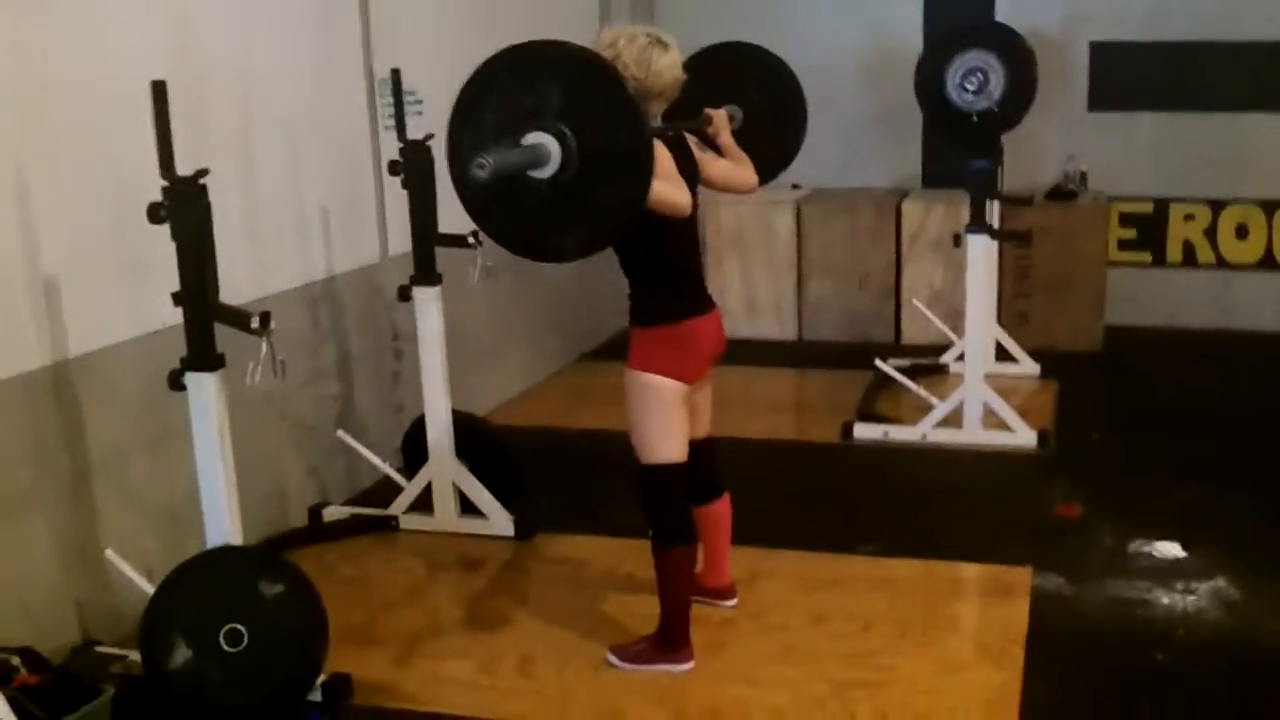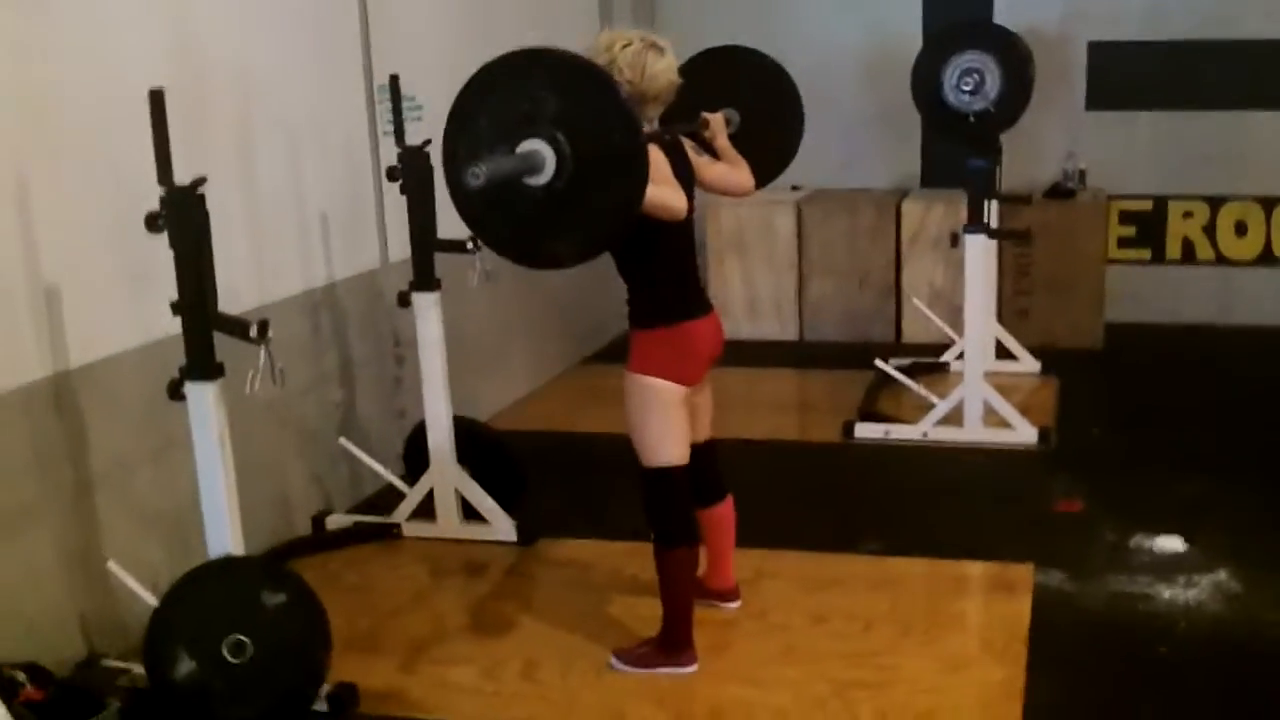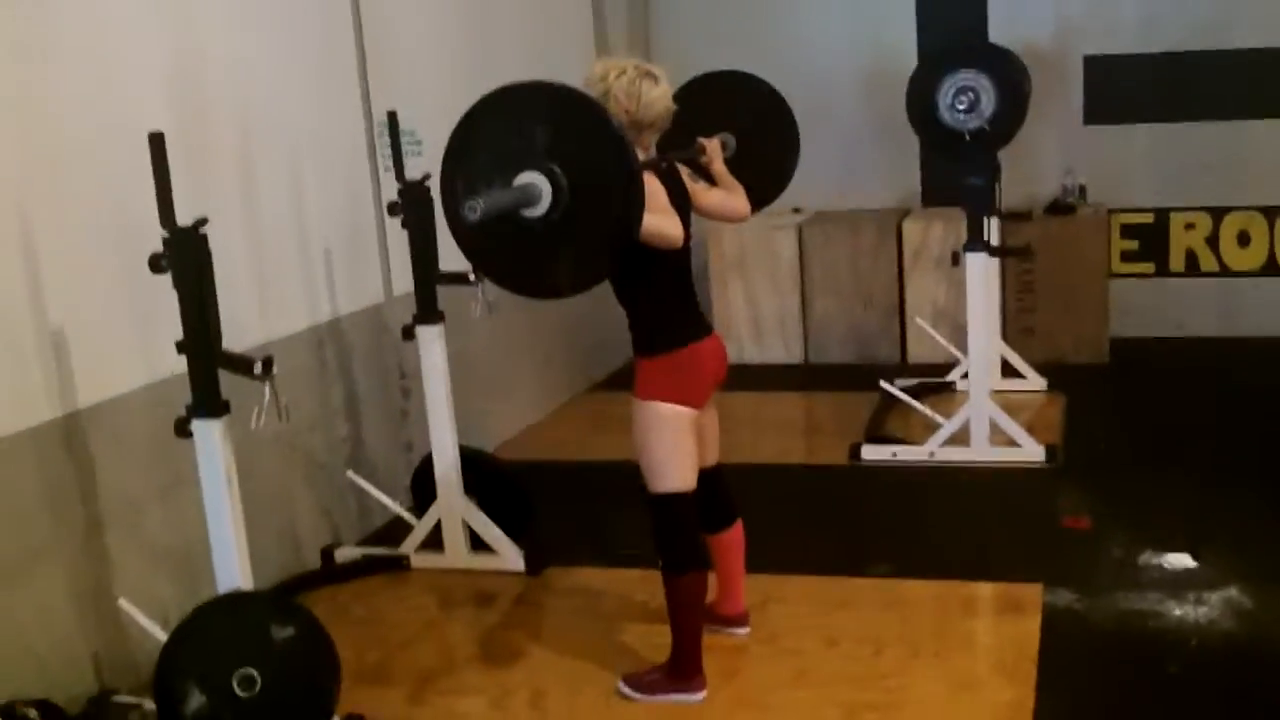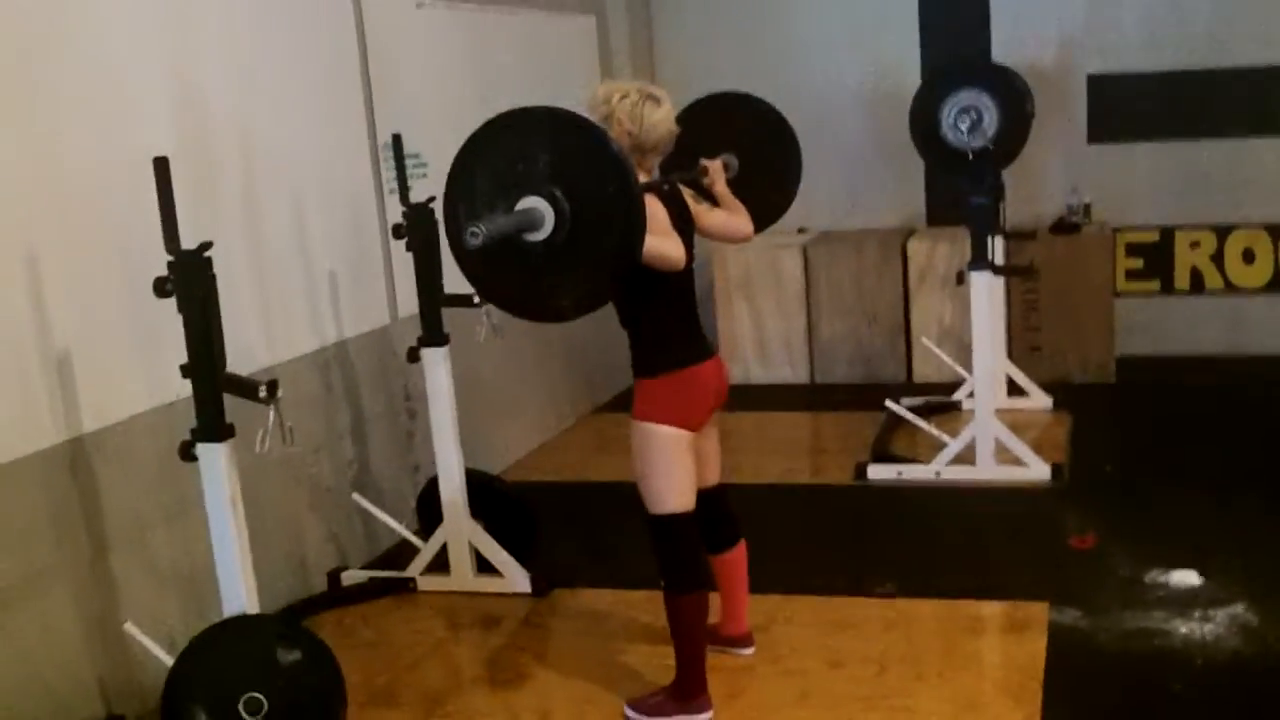
dt=0.1s
person 1, frame 1
right shoulder: (678, 141)
left elbow: (676, 200)
right elbow: (745, 179)
right wrist: (722, 132)
left hip: (665, 336)
right hip: (700, 322)
left knee: (663, 486)
right knee: (697, 463)
left ankle: (672, 641)
right ankle: (717, 578)
person 1, frame 2
right shoulder: (674, 146)
left elbow: (672, 204)
right elbow: (742, 181)
right wrist: (719, 135)
left hip: (664, 338)
right hip: (698, 324)
left knee: (665, 489)
right knee: (700, 465)
left ankle: (675, 644)
right ankle: (720, 580)
person 1, frame 3
right shoulder: (671, 171)
left elbow: (669, 232)
right elbow: (739, 207)
right wrist: (716, 161)
left hip: (668, 364)
right hip: (700, 349)
left knee: (673, 514)
right knee: (708, 489)
left ankle: (684, 671)
right ankle: (731, 605)
person 1, frame 4
right shoulder: (674, 193)
left elbow: (671, 254)
right elbow: (742, 227)
right wrist: (718, 181)
left hip: (668, 384)
right hip: (701, 370)
left knee: (673, 536)
right knee: (711, 508)
right ankle: (735, 626)
